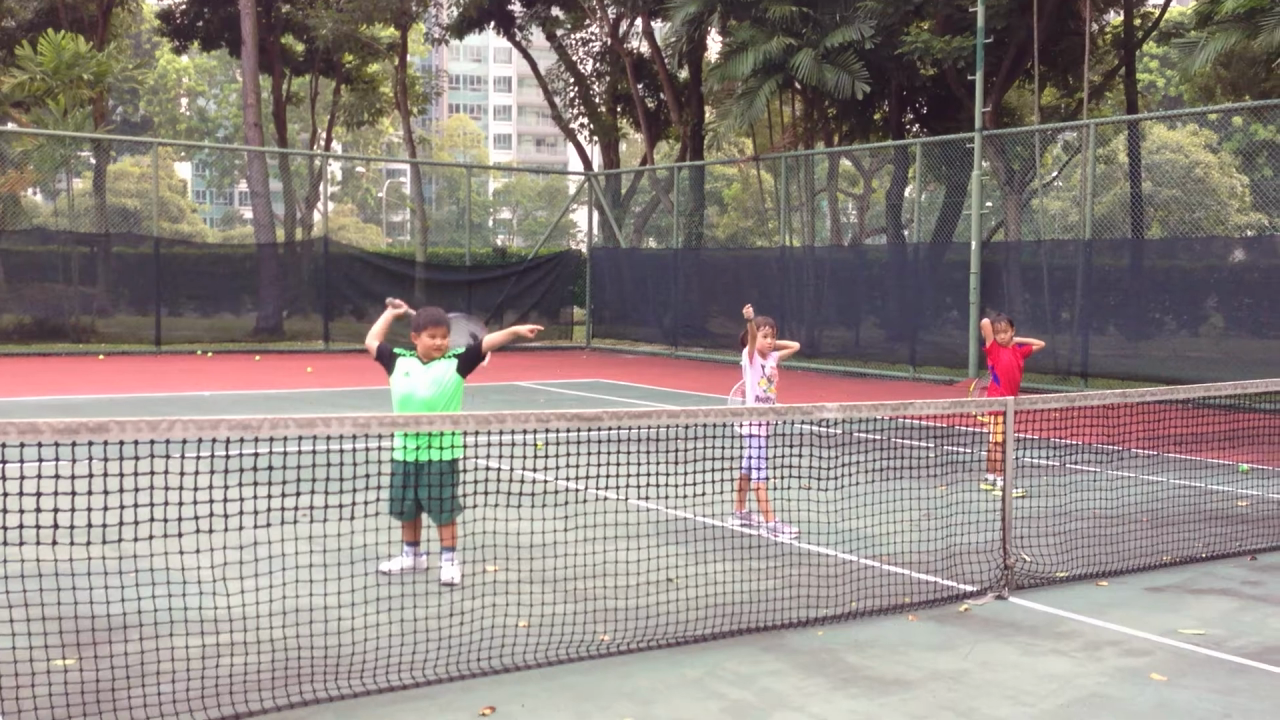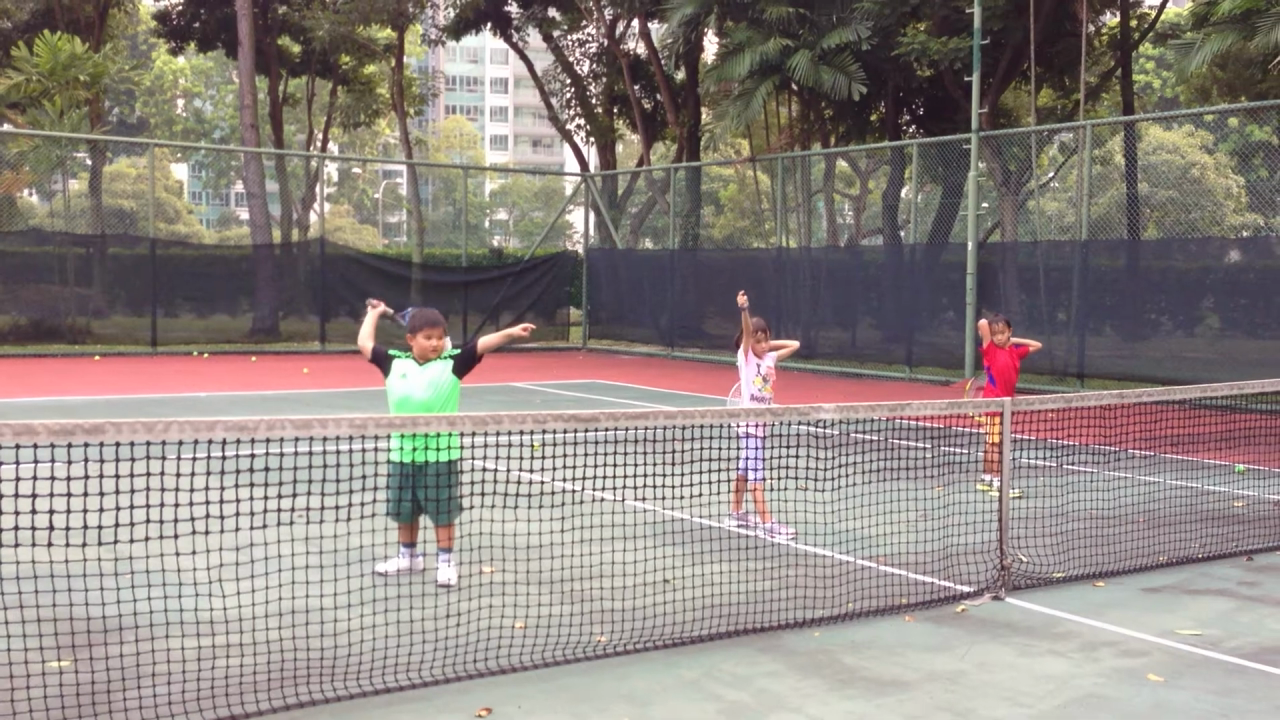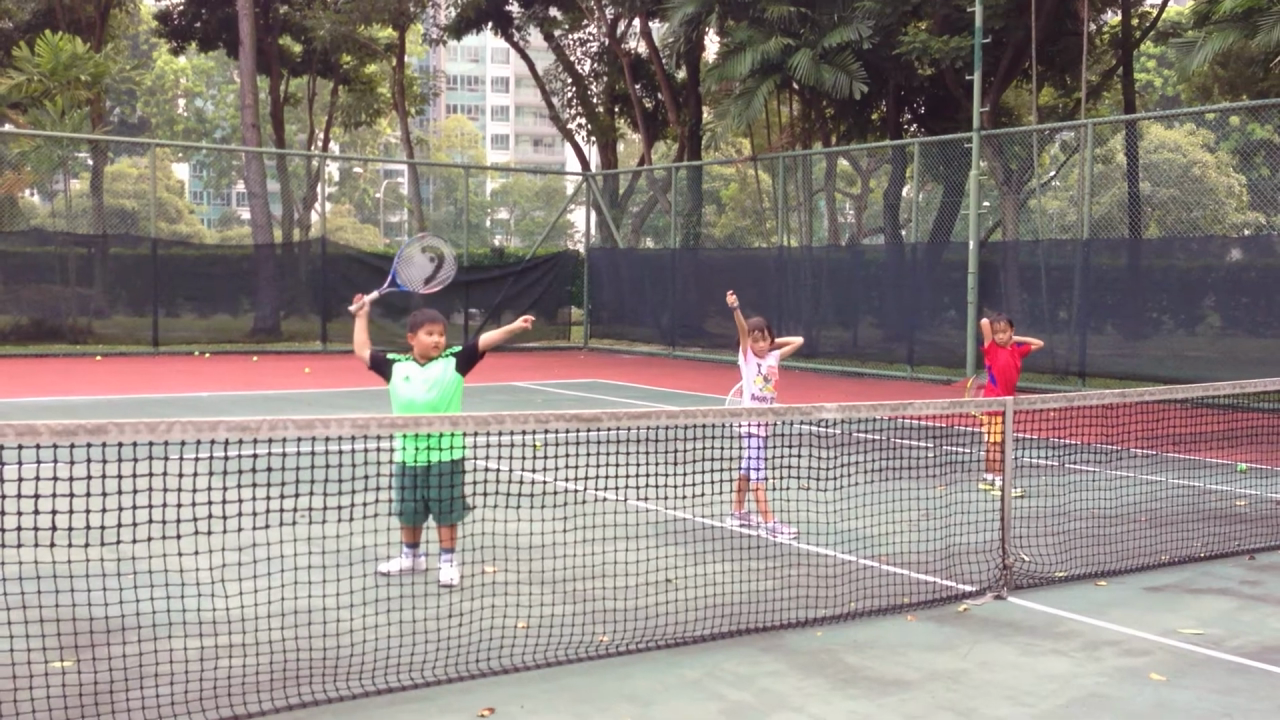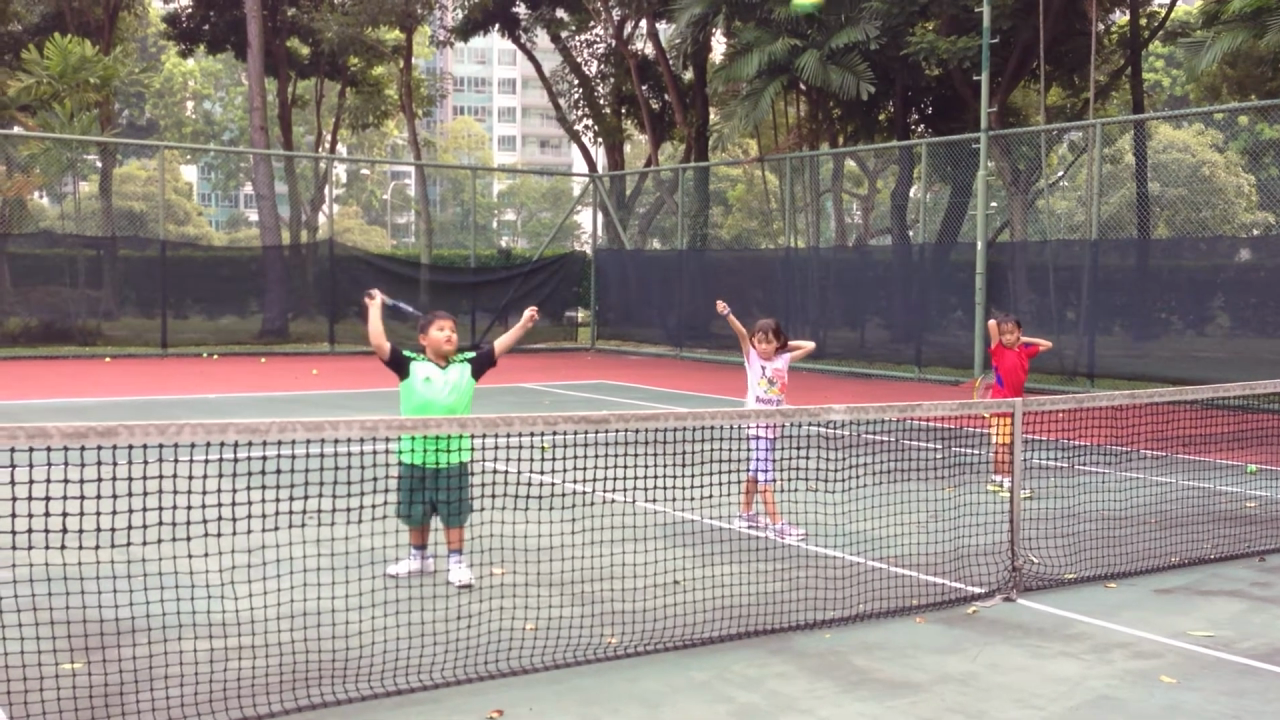
dt=0.4s
person 1, frame 1
left shoulder: (456, 362)
right shoulder: (399, 361)
left elbow: (486, 343)
right elbow: (371, 342)
left wrist: (515, 330)
right wrist: (391, 313)
left hip: (442, 451)
right hip: (405, 449)
left knee: (445, 510)
right knee: (407, 508)
left ankle: (449, 560)
right ankle: (412, 555)
person 1, frame 2
left shoulder: (453, 363)
right shoulder: (394, 362)
left elbow: (481, 344)
right elbow: (365, 343)
left wrist: (510, 332)
right wrist: (374, 313)
left hip: (440, 452)
right hip: (403, 451)
left knee: (443, 511)
right knee: (404, 510)
left ankle: (446, 561)
right ankle: (408, 557)
person 1, frame 3
left shoulder: (454, 361)
right shoulder: (395, 365)
left elbow: (484, 341)
right elbow: (362, 352)
left wrist: (513, 328)
right wrist: (362, 316)
left hip: (445, 452)
right hip: (408, 452)
left knee: (446, 512)
right knee: (408, 511)
left ankle: (448, 561)
right ankle: (411, 556)
person 1, frame 4
left shoulder: (467, 365)
right shoulder: (409, 364)
left elbow: (499, 346)
right elbow: (378, 344)
left wrist: (523, 323)
right wrist: (375, 307)
left hip: (453, 455)
right hip: (415, 454)
left knee: (454, 513)
right knee: (416, 513)
left ankle: (456, 563)
right ankle: (419, 558)
person 2, frame 1
left shoulder: (772, 358)
right shoulder: (750, 356)
left elbow: (794, 346)
right elbow: (752, 337)
left wrist: (773, 343)
right wrist: (750, 319)
left hip: (764, 420)
right hip: (754, 420)
left knee: (748, 469)
right knee: (759, 474)
left ankle: (739, 513)
right ankle: (769, 522)
person 2, frame 2
left shoulder: (770, 359)
right shoulder: (745, 356)
left elbow: (794, 345)
right elbow: (746, 331)
left wrist: (770, 343)
right wrist: (744, 309)
left hip: (761, 422)
right hip: (750, 422)
left knee: (745, 470)
right knee: (756, 474)
left ankle: (736, 514)
right ankle: (766, 523)
person 2, frame 3
left shoulder: (773, 357)
right shoulder: (747, 356)
left elbow: (799, 340)
right elbow: (742, 330)
left wrist: (773, 341)
right wrist: (735, 308)
left hip: (764, 421)
right hip: (752, 421)
left knee: (747, 470)
right knee: (758, 473)
left ankle: (738, 513)
right ankle: (768, 522)
person 2, frame 4
left shoulder: (783, 360)
right shoulder: (752, 358)
left elbow: (810, 345)
right elbow: (741, 334)
left wrist: (783, 345)
right wrist: (727, 314)
left hip: (773, 423)
right hip: (758, 423)
left knee: (755, 471)
right knee: (765, 475)
left ankle: (745, 515)
right ankle: (776, 524)
person 3, frame 1
left shoulder: (1019, 350)
right shoulder: (993, 349)
left elbow: (1041, 344)
right elbow: (985, 323)
left wrist: (1017, 340)
right wrist: (988, 335)
left knee: (995, 443)
right knee: (998, 443)
left ankle: (990, 478)
right ankle: (1000, 482)
person 3, frame 2
left shoulder: (1015, 351)
right shoulder: (990, 350)
left elbow: (1037, 345)
right elbow: (982, 323)
left wrist: (1014, 340)
right wrist: (984, 335)
left knee: (992, 444)
right knee: (994, 444)
left ankle: (987, 479)
right ankle: (997, 482)
person 3, frame 3
left shoulder: (1017, 350)
right shoulder: (991, 349)
left elbow: (1039, 344)
right elbow: (984, 322)
left wrist: (1016, 339)
right wrist: (989, 331)
left knee: (993, 443)
right knee: (995, 443)
left ankle: (988, 478)
right ankle: (999, 482)
person 3, frame 4
left shoulder: (1024, 351)
right shoulder: (998, 350)
left elbow: (1048, 345)
right elbow: (991, 323)
left wrist: (1024, 339)
right wrist: (997, 327)
left knee: (1002, 445)
right knee: (1003, 445)
left ankle: (997, 480)
right ankle: (1007, 483)
